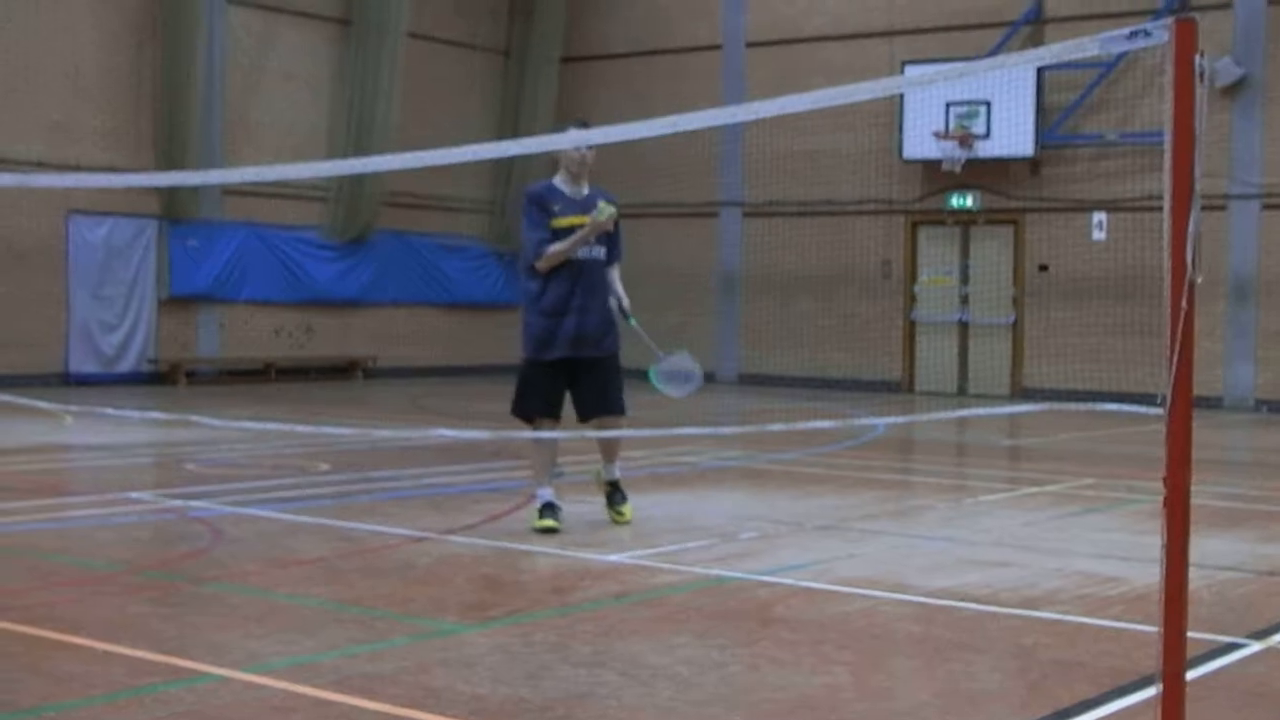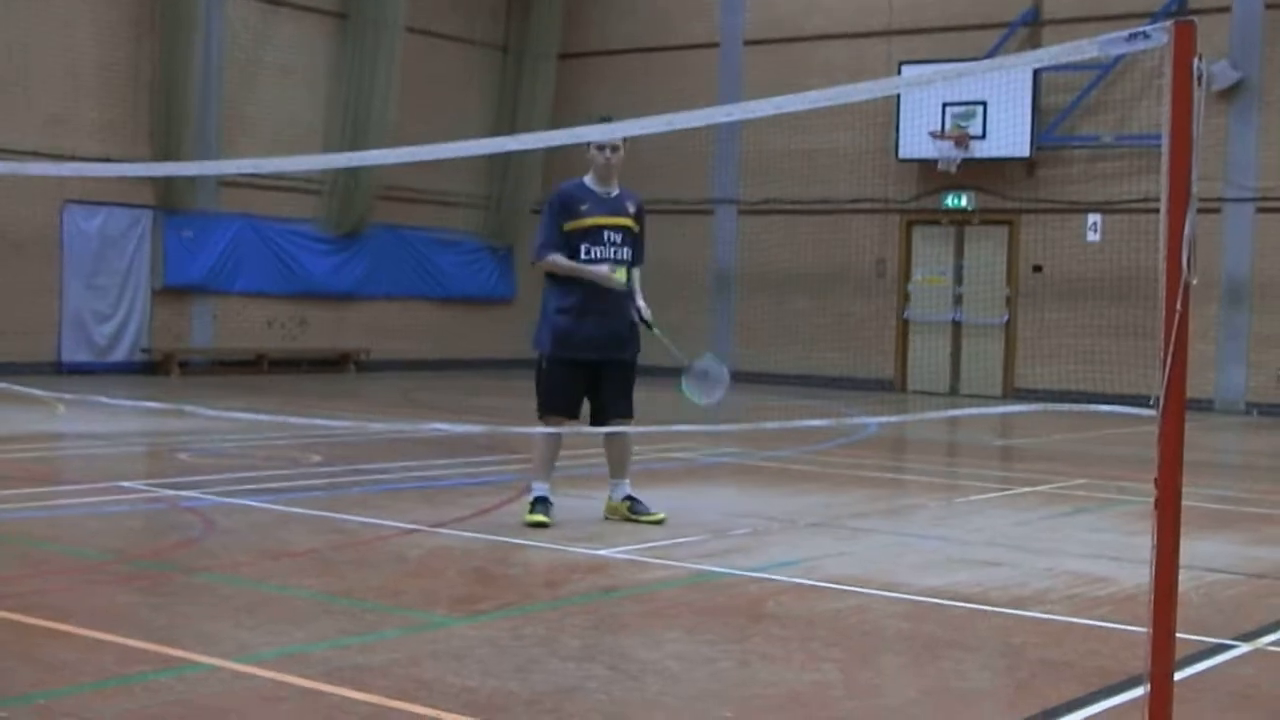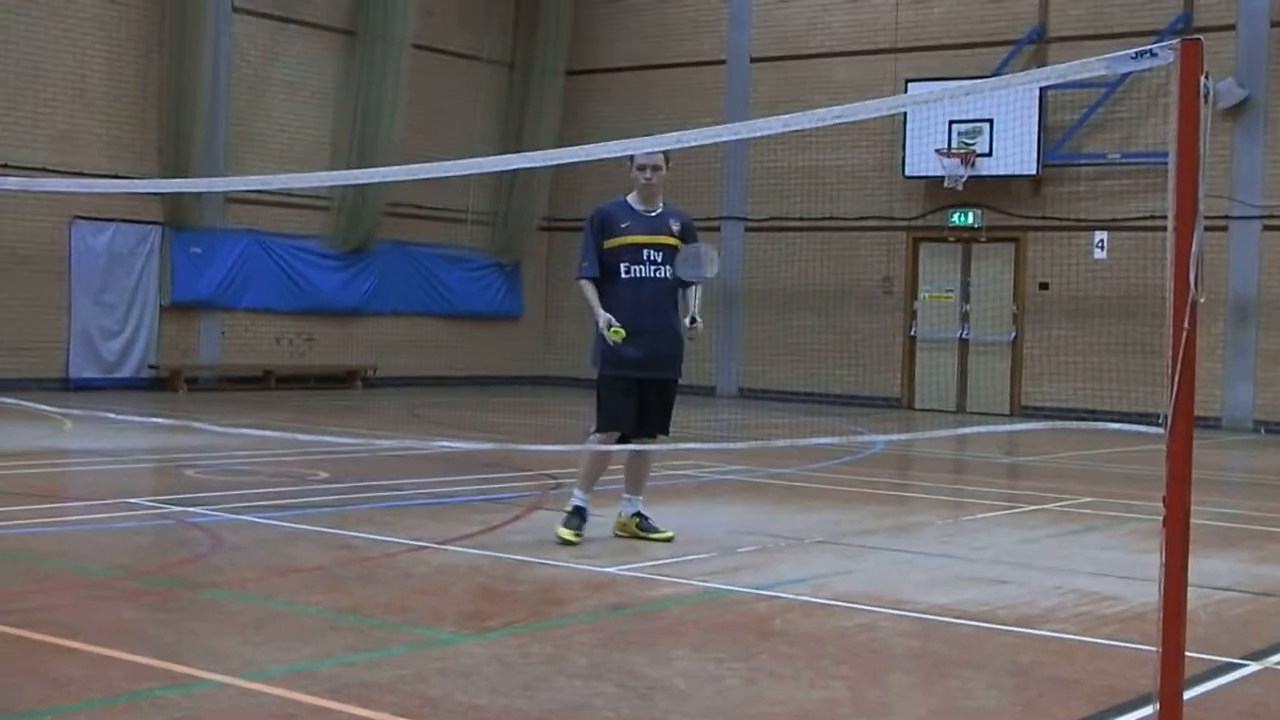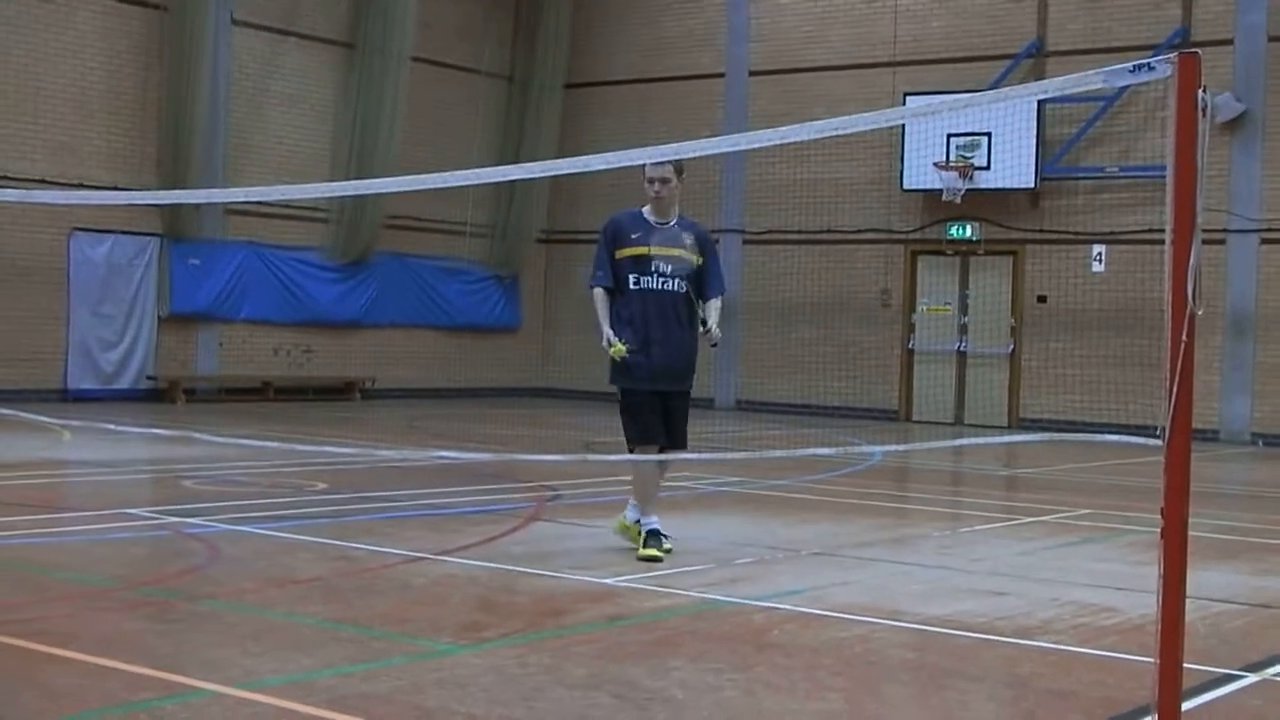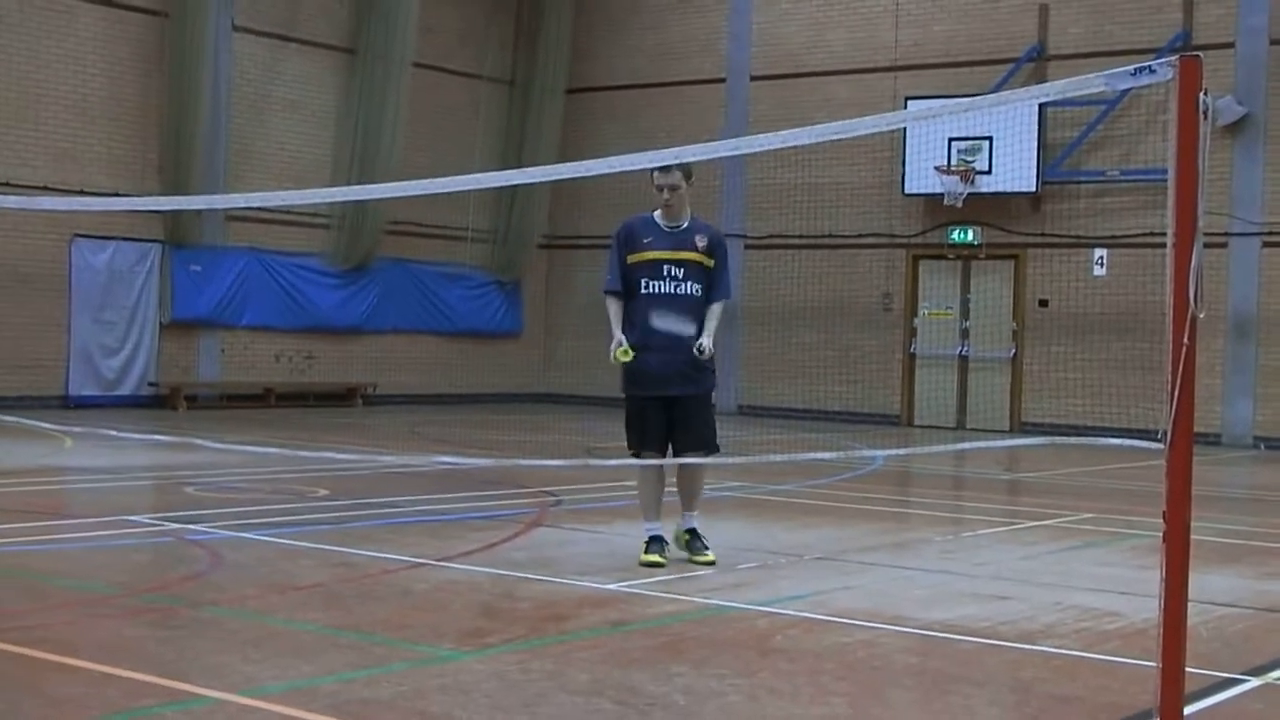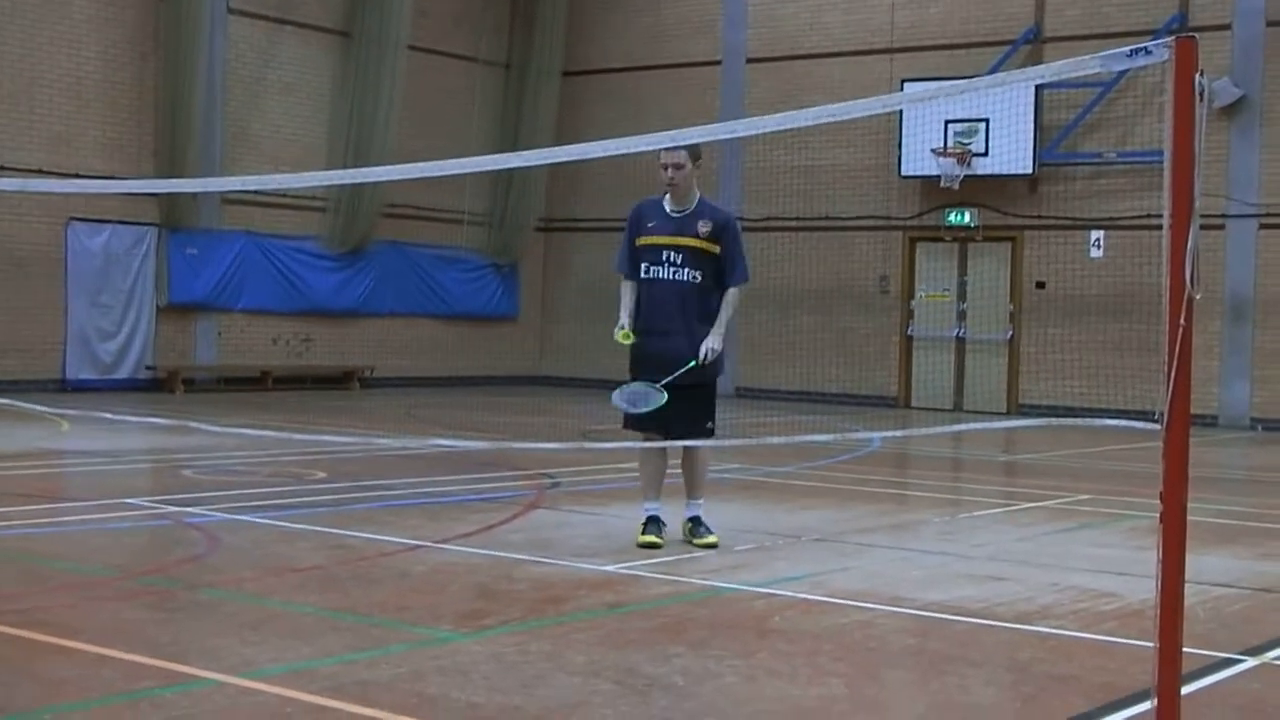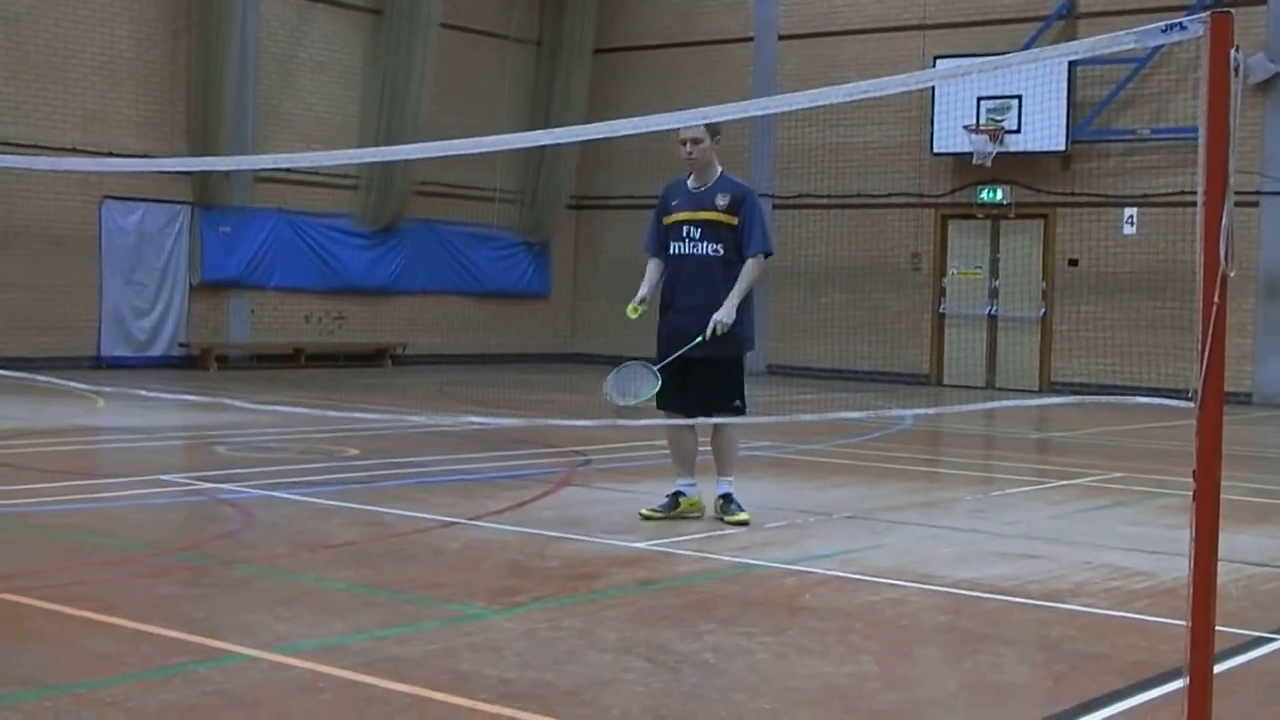
dt=0.3s
person 1, frame 1
left shoulder: (604, 202)
right shoulder: (538, 197)
right elbow: (542, 259)
left wrist: (619, 291)
right wrist: (587, 232)
left hip: (597, 329)
right hip: (549, 329)
left knee: (610, 414)
right knee: (545, 418)
left ankle: (610, 478)
right ankle: (546, 501)
person 1, frame 2
left shoulder: (631, 205)
right shoulder: (565, 198)
right elbow: (545, 258)
left wrist: (635, 297)
right wrist: (589, 273)
left hip: (617, 333)
right hip: (569, 330)
left knee: (618, 417)
right knee: (556, 414)
left ankle: (621, 497)
right ankle: (540, 495)
person 1, frame 3
left shoulder: (680, 224)
right shoulder: (606, 216)
left elbow: (690, 281)
right elbow: (586, 276)
left wrist: (690, 315)
right wrist: (599, 313)
left hip: (663, 348)
right hip: (619, 347)
left knee: (648, 434)
right knee: (609, 429)
left ankle: (631, 513)
right ankle: (577, 506)
person 1, frame 4
left shoulder: (698, 236)
right shoulder: (618, 227)
left elbow: (711, 293)
right elbow: (601, 285)
left wrist: (712, 323)
right wrist: (606, 327)
left hip: (678, 360)
right hip: (634, 358)
left knee: (670, 448)
right knee: (645, 445)
left ankle: (633, 518)
right ankle: (649, 528)
person 1, frame 5
left shoulder: (710, 239)
right shoulder: (631, 232)
left elbow: (717, 297)
right elbow: (614, 292)
left wrist: (708, 335)
right wrist: (617, 333)
left hip: (692, 367)
right hip: (644, 364)
left knee: (696, 451)
right knee: (649, 452)
left ankle: (689, 528)
right ankle: (653, 535)
person 1, frame 6
left shoulder: (720, 221)
right shoulder: (641, 215)
left elbow: (734, 285)
right elbow: (630, 276)
left wrist: (718, 334)
right wrist: (625, 317)
left hip: (696, 350)
right hip: (649, 348)
left knee: (695, 436)
right knee: (650, 432)
left ankle: (694, 517)
right ankle: (652, 517)
person 1, frame 7
left shoulder: (740, 195)
right shoulder: (671, 195)
left elbow: (756, 257)
right elbow: (658, 255)
left wrist: (731, 305)
right wrist: (646, 290)
left hip: (721, 325)
right hip: (675, 324)
left knee: (724, 411)
right knee: (675, 409)
left ankle: (725, 493)
right ankle: (685, 493)
